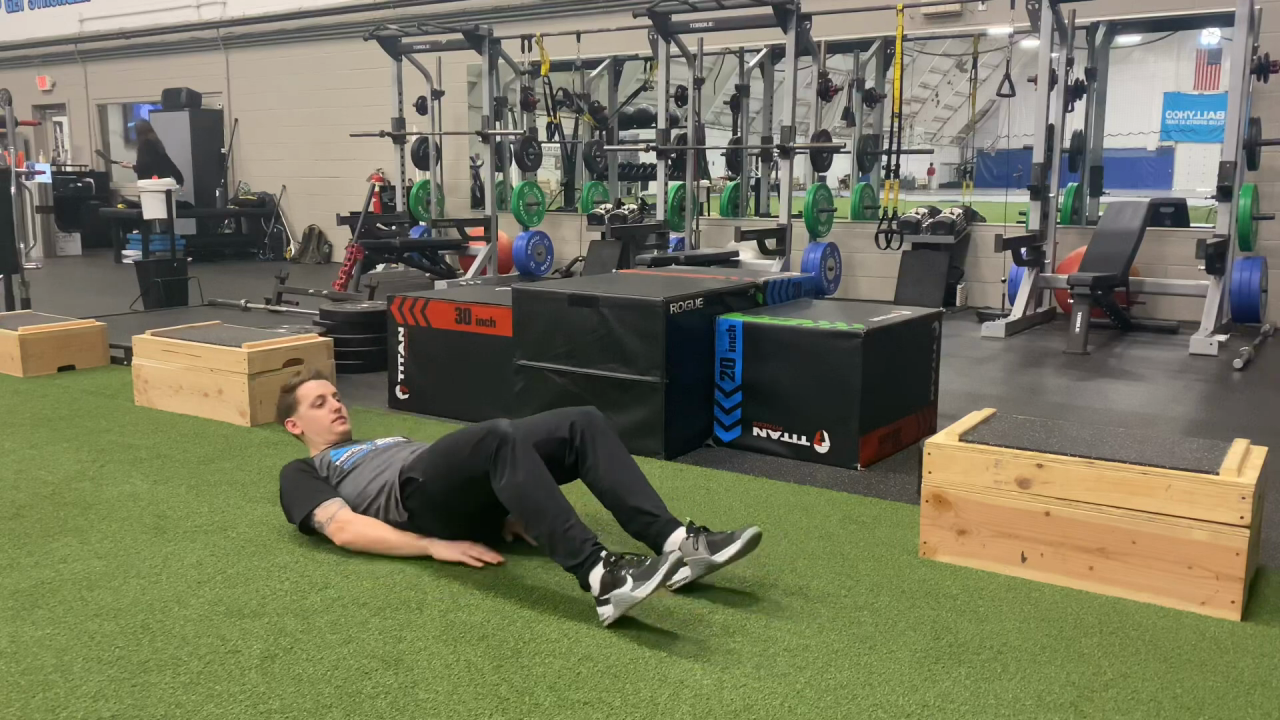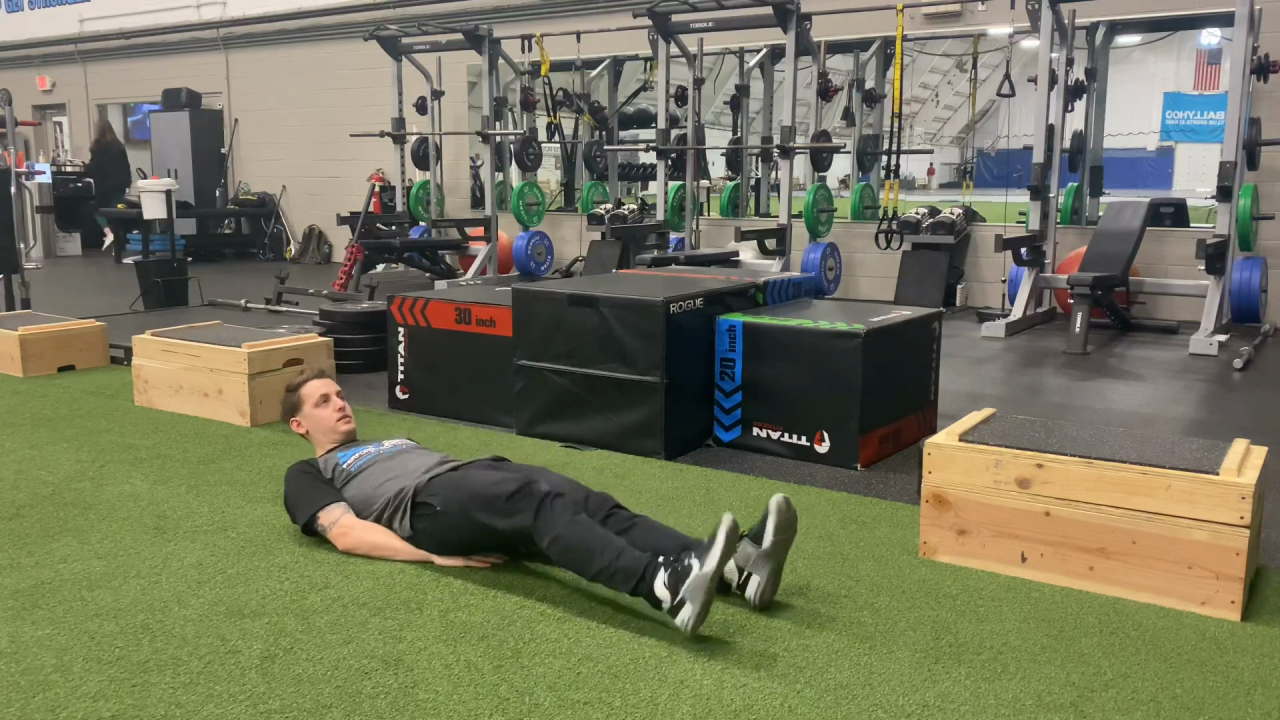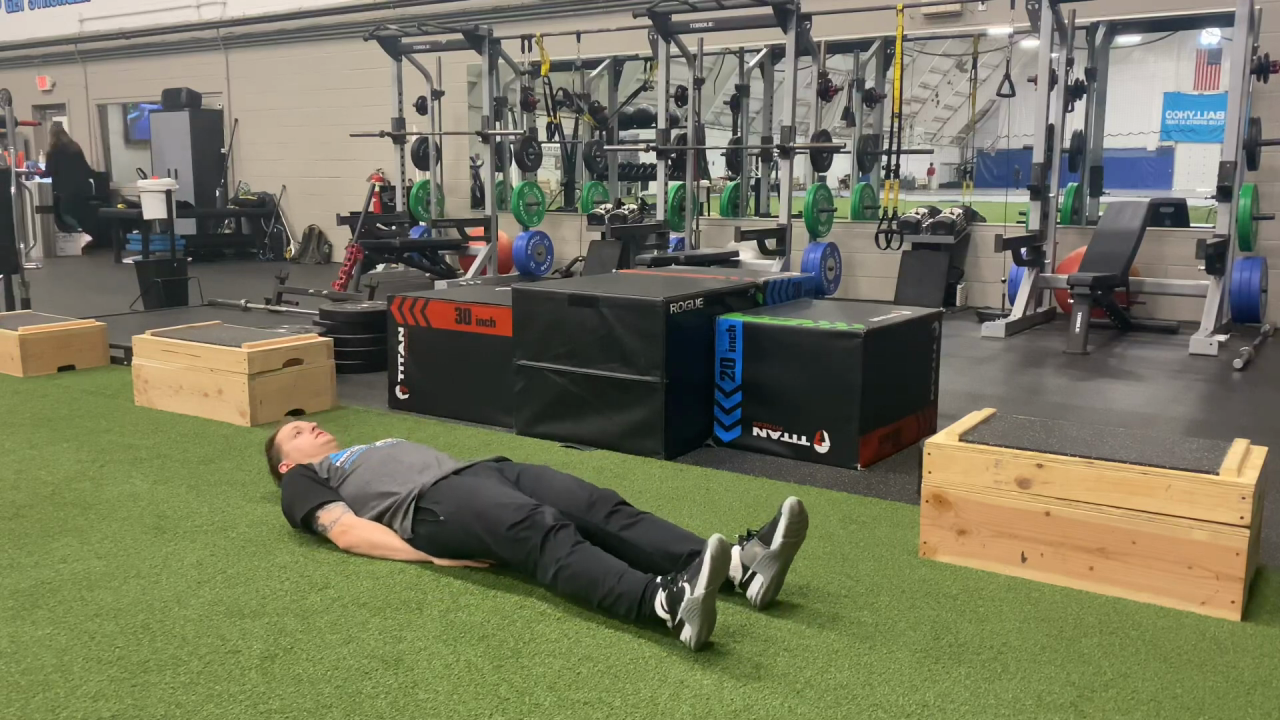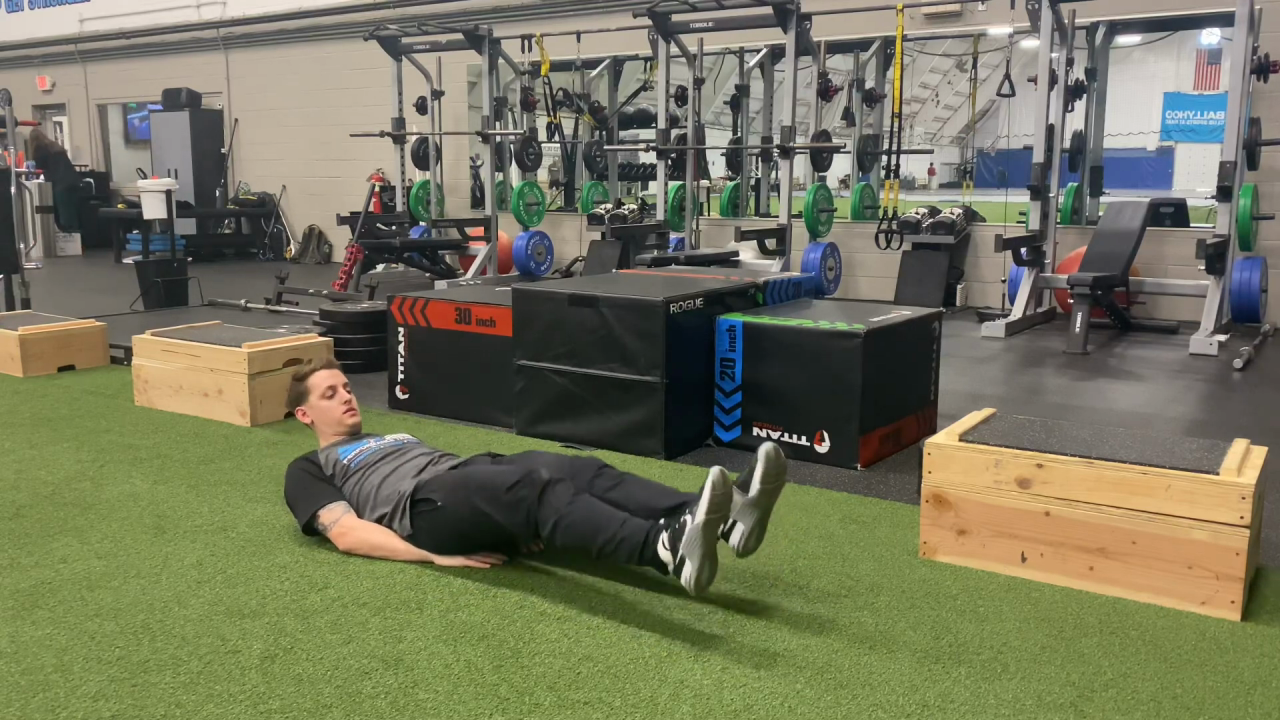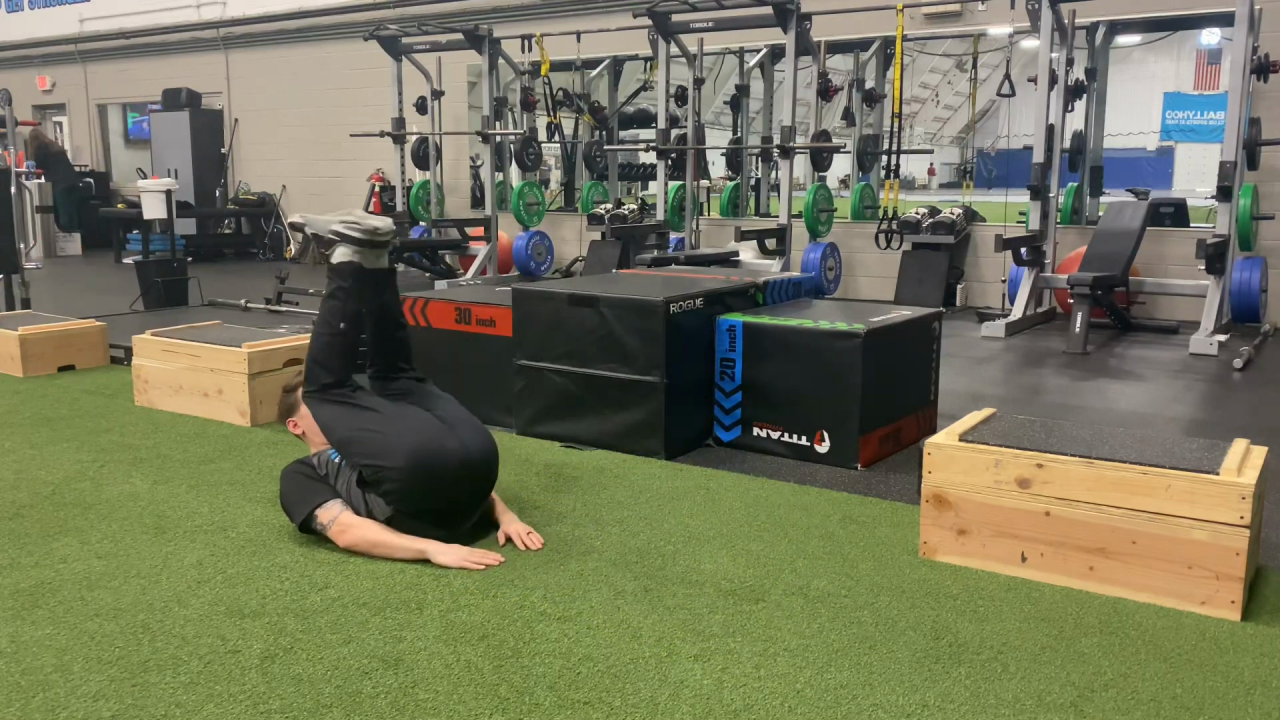
dt=1s
person 1, frame 1
left shoulder: (389, 440)
right shoulder: (301, 474)
right elbow: (343, 529)
left wrist: (505, 510)
right wrist: (433, 545)
left hip: (473, 495)
right hip: (415, 499)
left knee: (583, 423)
right knee: (499, 436)
left ankle: (676, 543)
right ankle: (600, 575)
person 1, frame 2
left shoulder: (394, 443)
right shoulder: (307, 476)
right elbow: (346, 535)
right wrist: (434, 553)
right hip: (428, 503)
left knee: (596, 509)
right knee: (543, 507)
left ankle: (734, 566)
right ankle: (670, 586)
person 1, frame 3
left shoulder: (380, 448)
right shoulder: (305, 481)
right elbow: (347, 532)
right wrist: (434, 556)
right hip: (431, 501)
left knee: (602, 509)
right knee: (542, 532)
left ankle: (741, 564)
right ankle: (666, 602)
person 1, frame 4
left shoulder: (396, 438)
right shoulder: (310, 471)
right elbow: (347, 533)
left wrist: (513, 525)
right wrist: (436, 553)
right hip: (425, 511)
left knee: (583, 470)
right knee: (538, 485)
left ankle: (719, 518)
right ankle: (670, 547)
person 1, frame 5
right shoulder: (303, 474)
right elbow: (345, 531)
left wrist: (505, 514)
right wrist: (431, 549)
left knee: (393, 378)
right knee: (325, 388)
left ankle: (368, 257)
right ankle: (352, 256)
